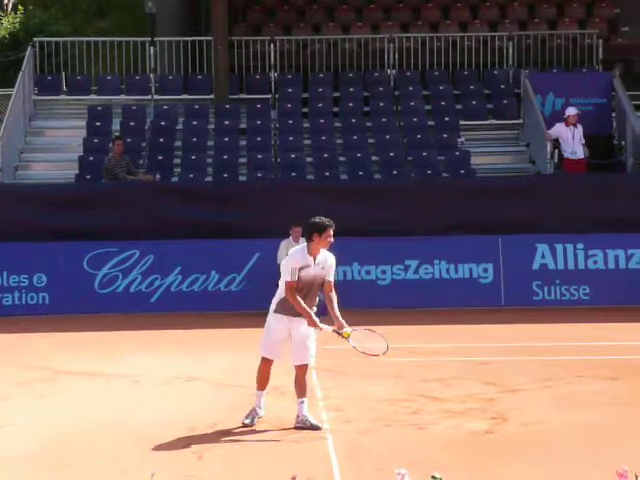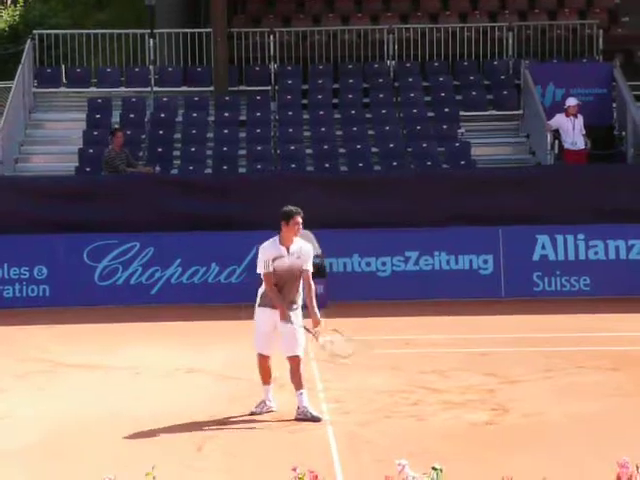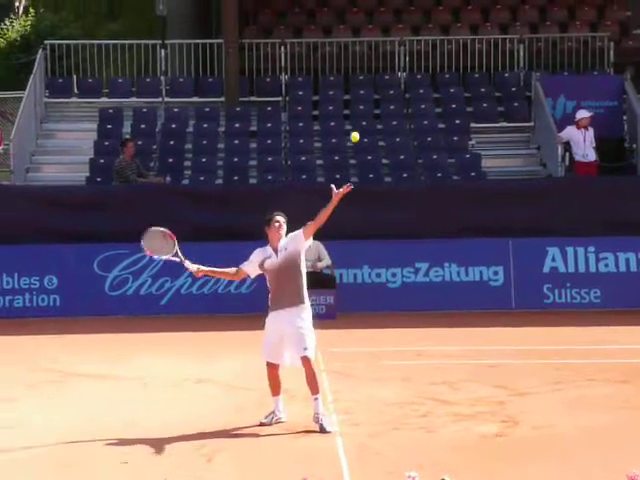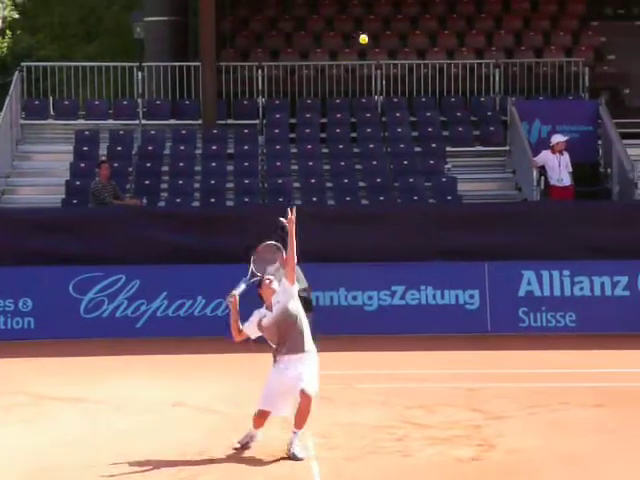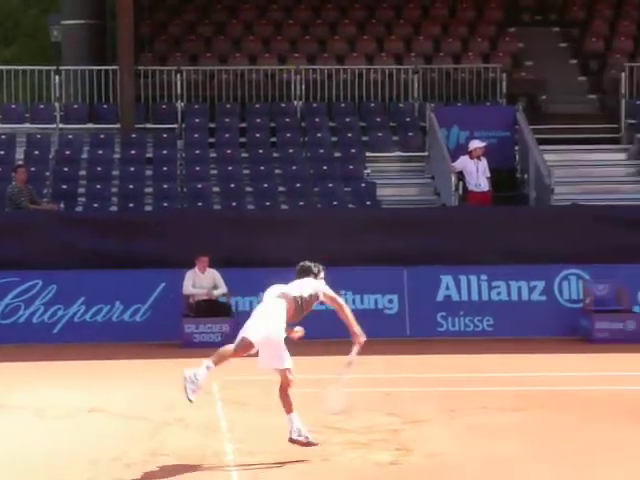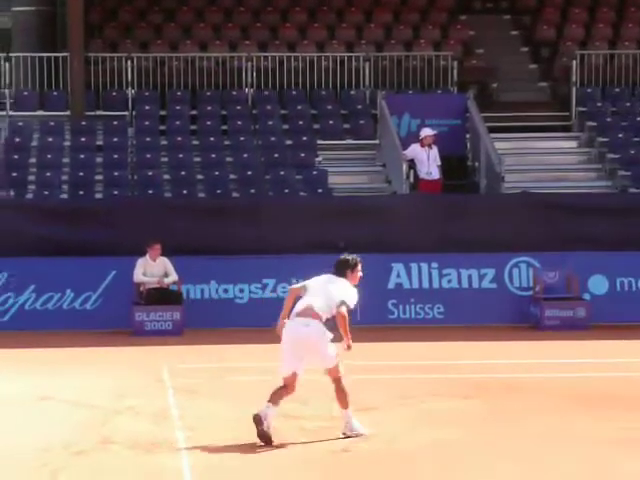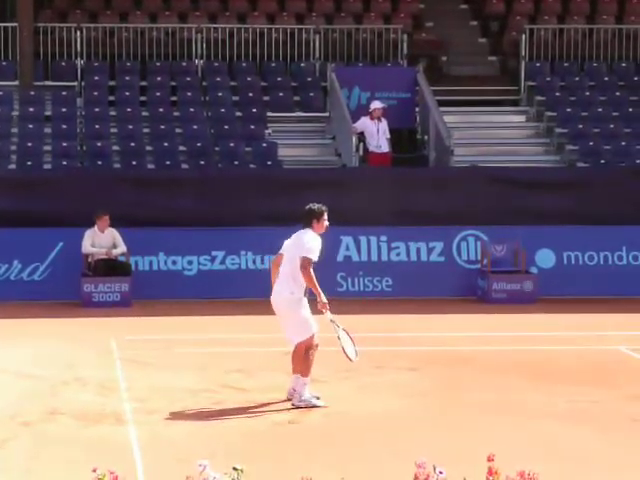
dt=0.5s
person 1, frame 1
left shoulder: (329, 259)
right shoulder: (294, 256)
left elbow: (329, 291)
right elbow: (290, 292)
left wrist: (337, 318)
right wrist: (309, 315)
left hip: (306, 319)
right hip: (280, 315)
left knee: (302, 368)
right knee: (266, 361)
left ankle: (302, 415)
right ankle: (258, 407)
person 1, frame 2
left shoulder: (305, 248)
right shoulder: (267, 249)
left elbow: (308, 282)
right elbow: (269, 284)
left wrist: (314, 310)
right wrist: (281, 309)
left hip: (293, 311)
right hip: (269, 310)
left knee: (295, 358)
right knee: (263, 357)
left ankle: (302, 407)
right ankle: (268, 400)
person 1, frame 3
left shoulder: (296, 240)
right shoulder: (260, 256)
left elbow: (316, 223)
right elbow: (237, 274)
left wrist: (334, 201)
right wrist: (205, 270)
left hip: (299, 313)
right hip: (276, 315)
left knee: (307, 360)
right knee: (272, 366)
left ankle: (318, 413)
right ankle: (277, 411)
person 1, frame 4
left shoulder: (287, 294)
right shoulder: (259, 317)
left elbow: (291, 262)
right elbow: (237, 336)
left wrist: (291, 230)
right wrist: (233, 309)
left hip: (305, 361)
right hip: (282, 365)
left knee: (305, 398)
right knee: (263, 412)
left ankle: (294, 442)
right ankle: (251, 435)
person 1, frame 5
left shoulder: (285, 289)
right shoulder: (316, 285)
right elbow: (338, 304)
left wrist: (290, 332)
right wrist: (356, 331)
right hip: (272, 315)
left knee: (287, 379)
right knee: (241, 347)
left ankle: (296, 430)
right ankle: (199, 373)
person 1, frame 6
left shoulder: (322, 279)
right shoulder: (349, 290)
left elbow: (293, 291)
right elbow: (341, 315)
left wrist: (283, 319)
right wrist: (348, 340)
left hip: (293, 329)
right hip: (312, 331)
left knee: (288, 384)
right knee: (337, 376)
left ankle: (265, 415)
right ankle: (350, 424)
person 1, frame 7
left shoulder: (295, 238)
right shoulder: (313, 239)
left elbow: (276, 263)
right elbow: (305, 268)
left wrist: (276, 289)
right wrist: (320, 295)
left hip: (279, 295)
right hip: (291, 297)
left knee: (302, 343)
right knee: (311, 344)
left ankle: (296, 389)
right ankle: (301, 395)
